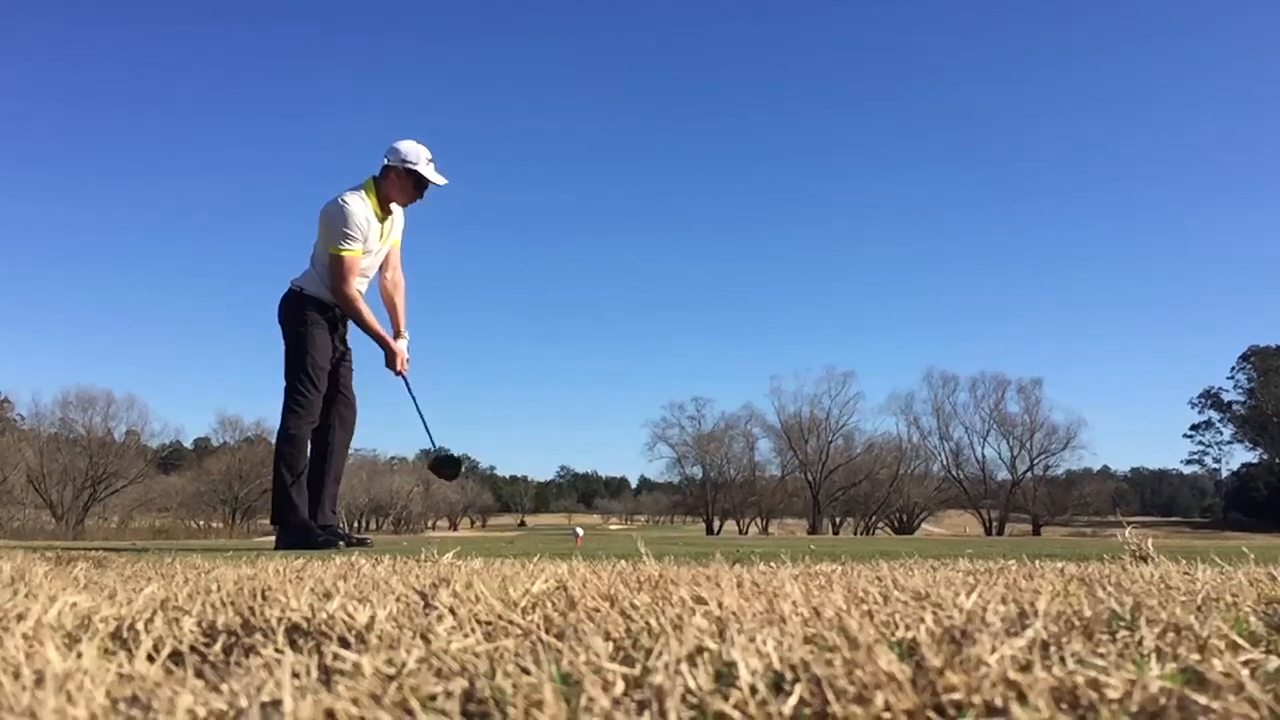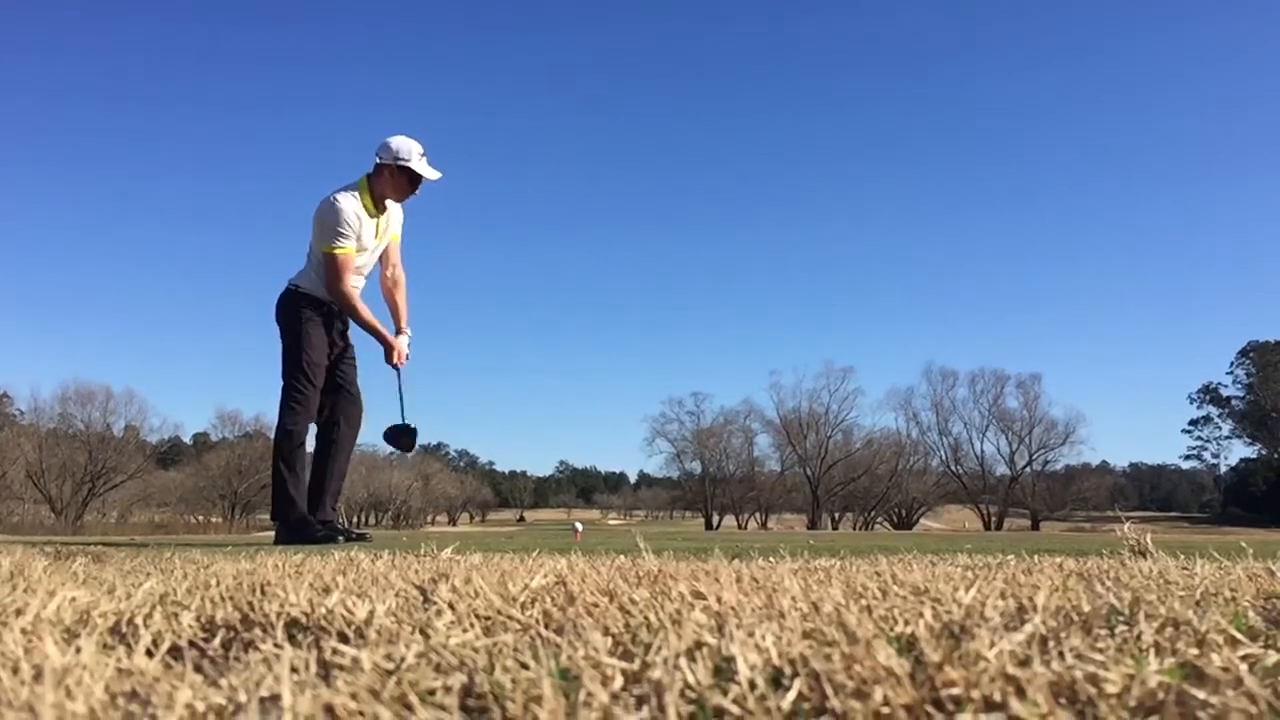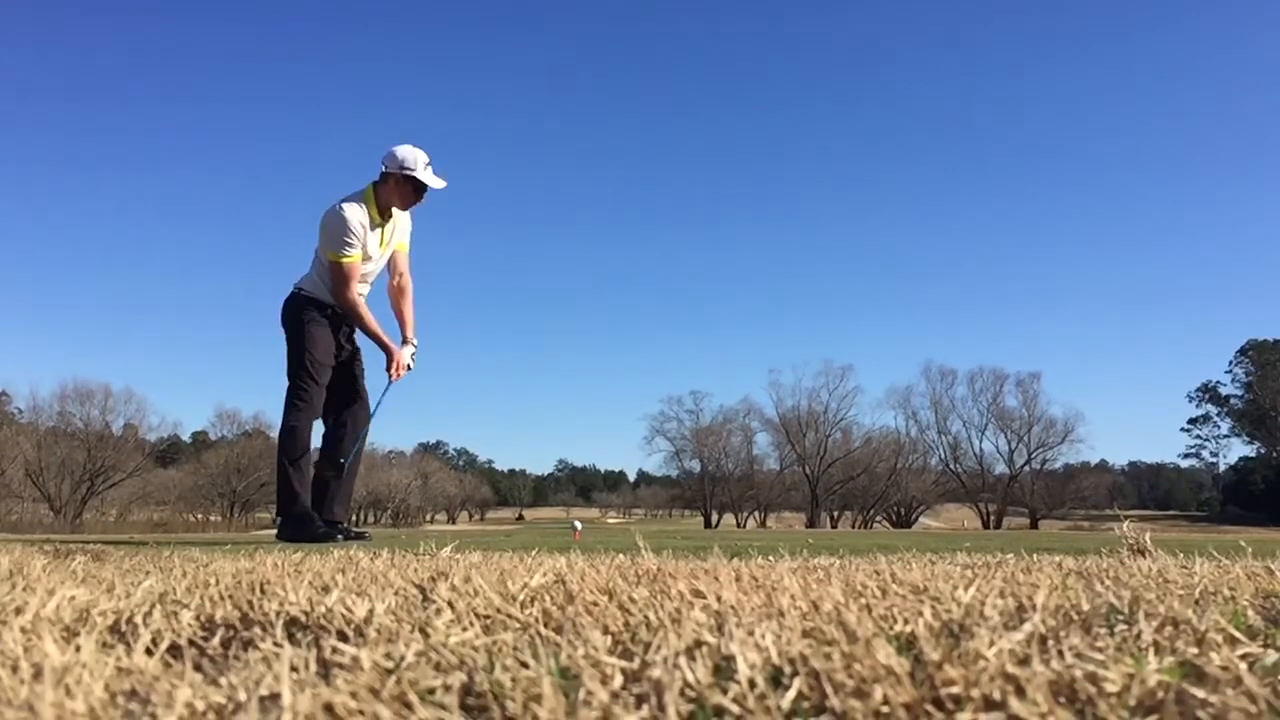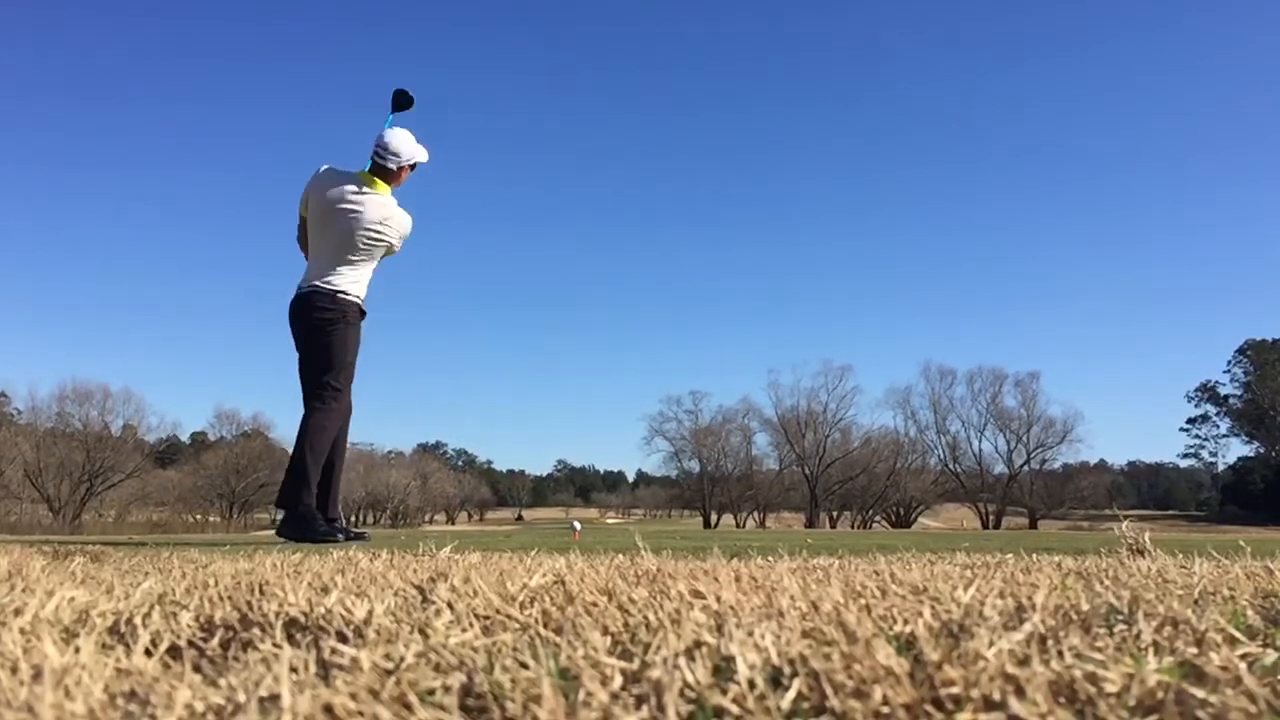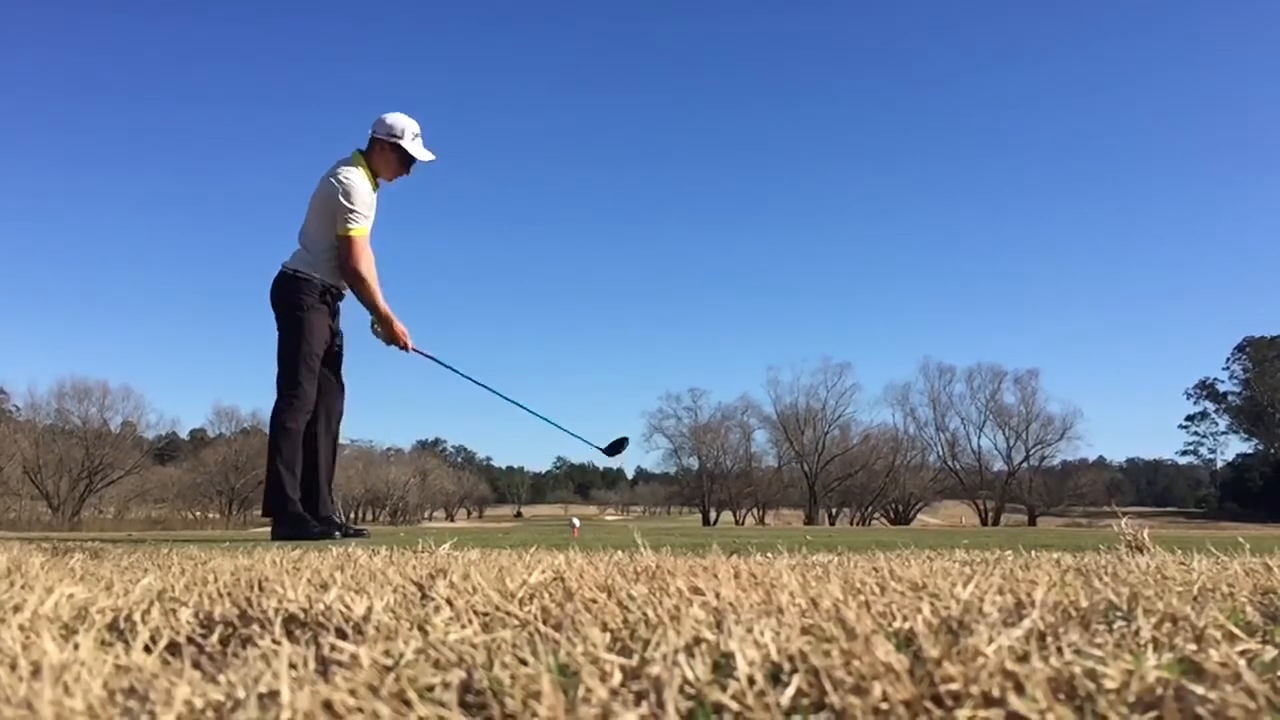
dt=1s
person 1, frame 1
left shoulder: (394, 215)
right shoulder: (352, 209)
left elbow: (391, 275)
right elbow: (344, 288)
left wrist: (401, 335)
right wrist: (387, 343)
left hip: (334, 317)
right hip: (309, 309)
left knee: (339, 415)
right knee: (304, 410)
left ankle: (321, 520)
right ankle: (292, 523)
person 1, frame 2
left shoulder: (393, 213)
right shoulder: (343, 207)
left elbow: (392, 272)
right elbow: (340, 286)
left wrist: (402, 332)
right wrist: (384, 337)
left hip: (336, 316)
right hip: (306, 308)
left knee: (345, 412)
right knee: (301, 406)
left ankle: (321, 516)
right ankle: (291, 519)
person 1, frame 3
left shoulder: (400, 219)
right shoulder: (348, 217)
left elbow: (400, 280)
right elbow: (346, 293)
left wrist: (408, 340)
right wrist: (387, 347)
left hip: (340, 320)
right hip: (311, 311)
left knee: (353, 413)
right knee: (305, 403)
left ankle: (328, 516)
right ankle: (294, 515)
person 1, frame 4
left shoulder: (324, 180)
right shoulder: (399, 222)
left elbow: (303, 238)
left hip: (305, 303)
right hip: (339, 311)
left knee: (332, 407)
right knee: (329, 405)
left ankle: (324, 515)
right ankle: (298, 511)
person 1, frame 5
left shoulder: (361, 180)
right shoulder: (353, 184)
left elbow: (362, 254)
right elbow: (353, 267)
left wrist: (382, 314)
right wrist: (387, 319)
left hip: (321, 298)
right hip: (303, 293)
left knee: (326, 403)
right knee: (298, 398)
left ankle: (317, 510)
right ankle: (286, 513)
